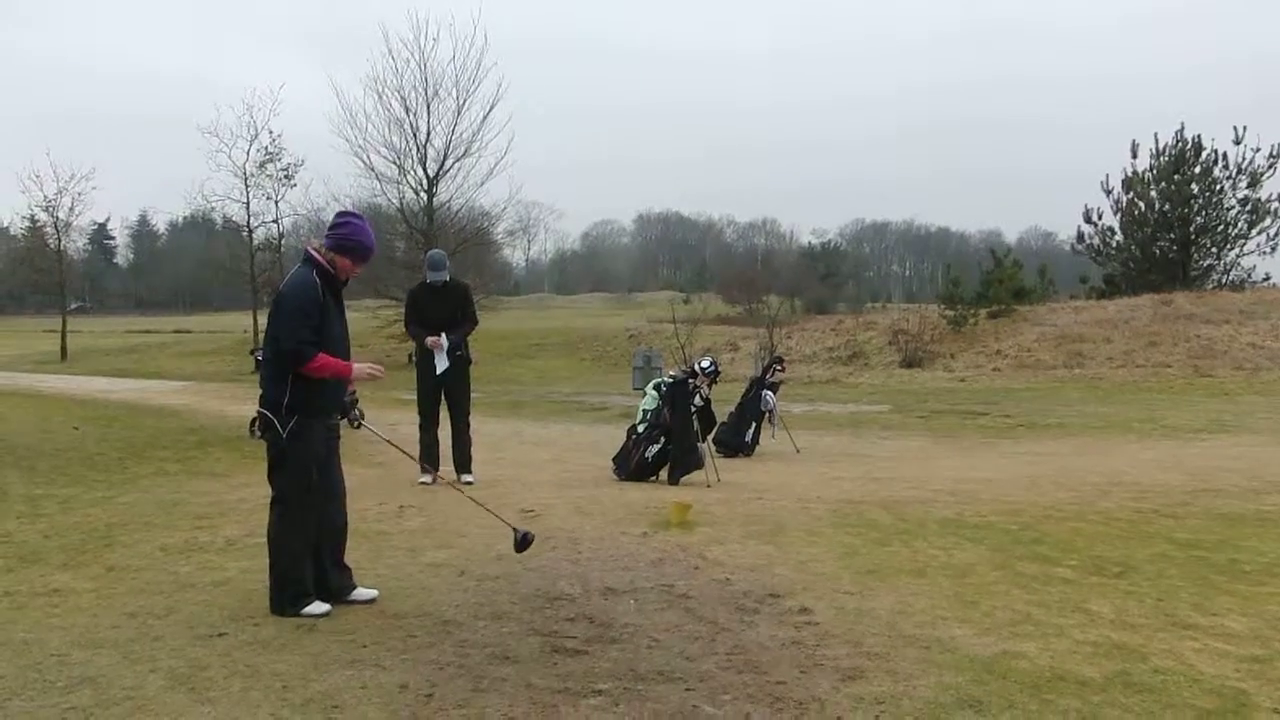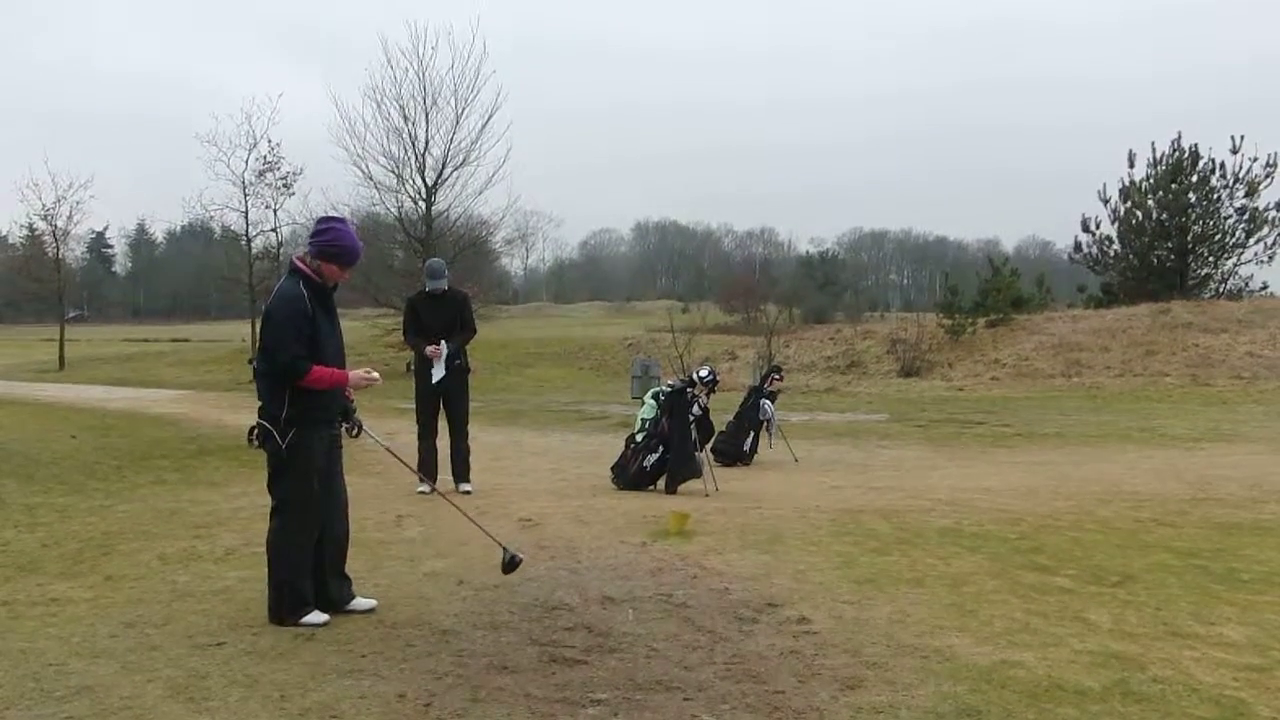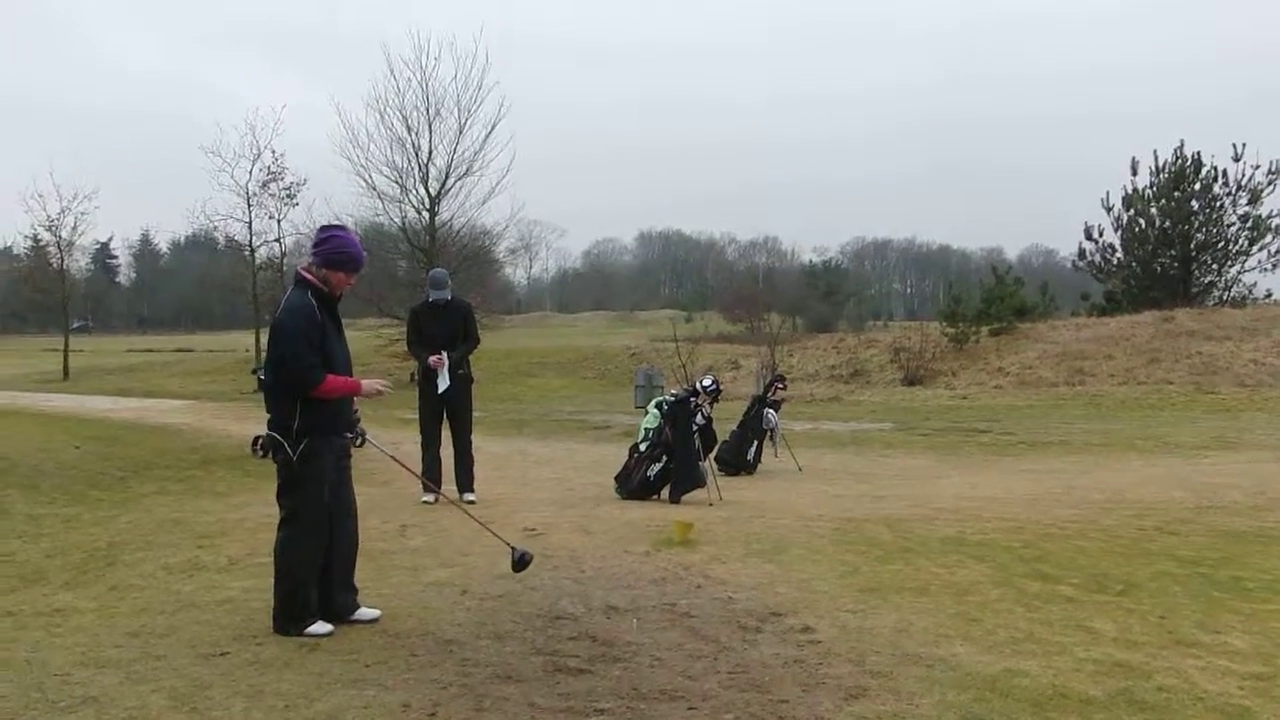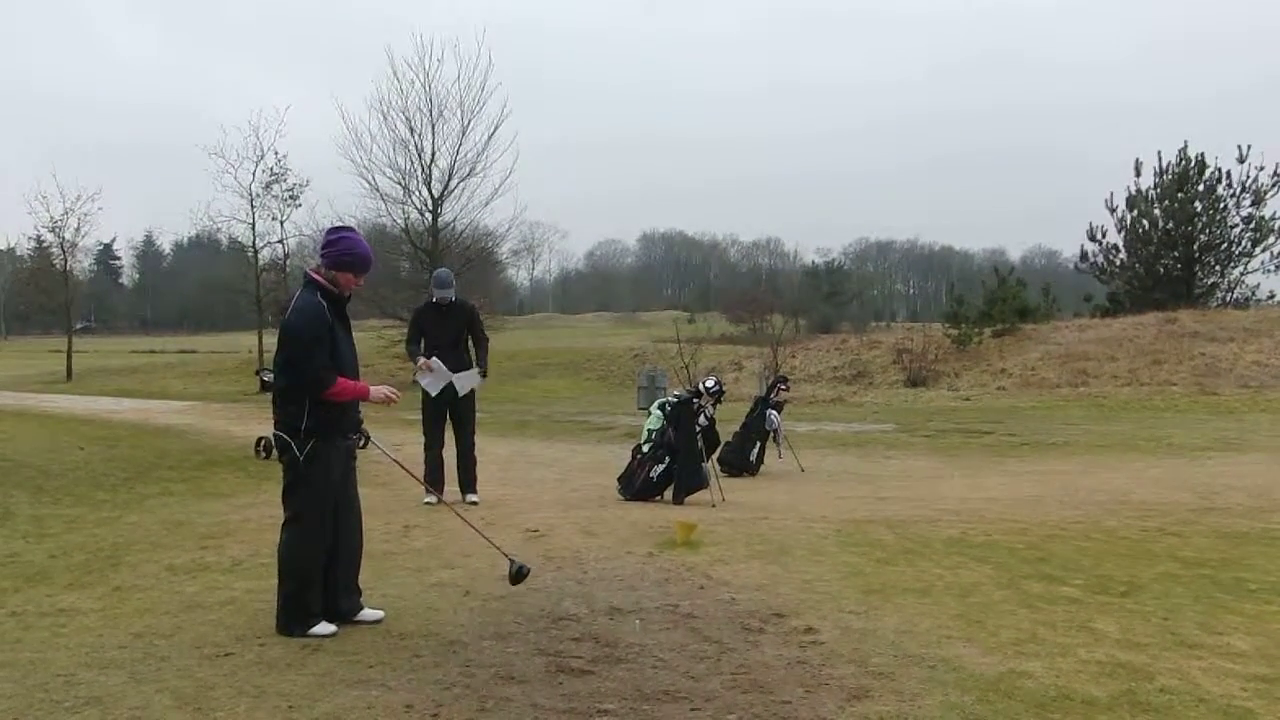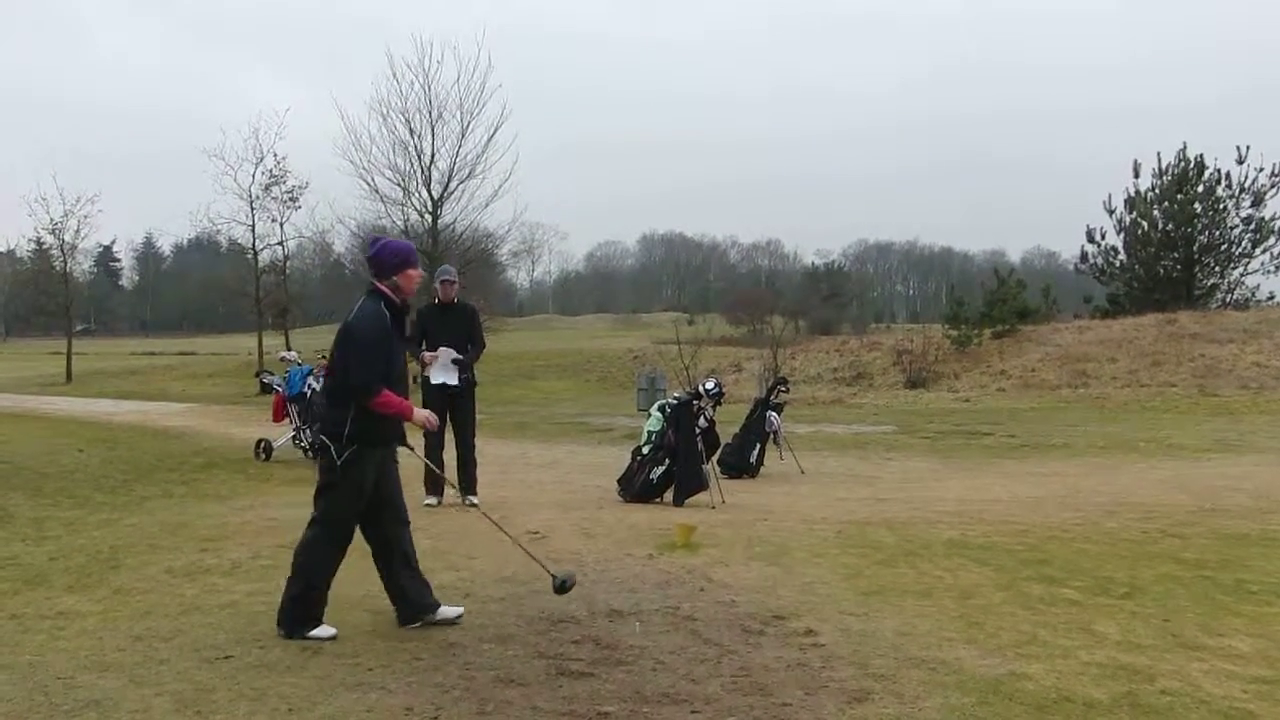
dt=0.7s
person 1, frame 1
left shoulder: (328, 284)
right shoulder: (301, 286)
right elbow: (299, 355)
left wrist: (342, 391)
right wrist: (348, 372)
left hip: (320, 412)
right hip: (292, 415)
left knee: (330, 500)
right knee: (295, 504)
left ankle: (333, 582)
right ankle: (291, 595)
person 1, frame 2
left shoulder: (320, 292)
right shoulder: (289, 299)
right elbow: (293, 367)
left wrist: (342, 396)
right wrist: (345, 379)
left hip: (322, 422)
right hip: (293, 426)
left knee: (332, 510)
right knee: (296, 515)
left ankle: (332, 592)
right ankle: (289, 605)
person 1, frame 3
left shoulder: (324, 303)
right shoulder: (298, 309)
right elbow: (306, 379)
left wrist: (346, 408)
right wrist: (357, 387)
left hip: (329, 433)
right hip: (302, 437)
left knee: (341, 521)
right knee: (304, 525)
left ankle: (338, 602)
right ankle: (294, 615)
person 1, frame 4
left shoulder: (331, 304)
right shoulder: (307, 311)
right elbow: (316, 380)
left wrist: (352, 413)
right wrist: (366, 392)
left hip: (334, 434)
right hip: (308, 437)
left knee: (344, 522)
right knee: (307, 526)
left ankle: (341, 603)
right ankle: (297, 616)
person 1, frame 5
left shoulder: (389, 314)
right shoulder: (369, 319)
right elbow: (365, 389)
left wrist: (402, 417)
right wrist: (410, 413)
left hip: (375, 439)
right hip: (349, 440)
left knee: (392, 524)
right knee: (331, 528)
left ankle: (416, 605)
right ankle: (298, 618)
person 2, frame 1
left shoulder: (461, 289)
right shoulder: (416, 293)
left elbow: (471, 321)
right elbow: (410, 325)
left wrist: (453, 339)
right wrist: (424, 339)
left hip: (456, 357)
right hip: (426, 359)
left knee: (460, 415)
right knee: (427, 416)
left ankle: (464, 469)
right ankle: (428, 469)
person 2, frame 2
left shoulder: (460, 298)
right shoulder: (414, 302)
left elbow: (469, 330)
right elbow: (409, 334)
left wrist: (452, 347)
right wrist: (424, 348)
left hip: (455, 366)
right hip: (425, 368)
left knee: (459, 424)
right knee: (426, 426)
left ankle: (462, 478)
right ankle: (427, 479)
person 2, frame 3
left shoulder: (463, 308)
right shoulder: (418, 311)
left elbow: (473, 340)
right elbow: (412, 344)
left wrist: (454, 357)
right wrist: (427, 358)
left hip: (459, 376)
right hip: (429, 378)
left knee: (462, 435)
right knee: (430, 436)
left ankle: (466, 488)
right ankle: (430, 488)
person 2, frame 4
left shoulder: (467, 309)
right shoulder: (421, 312)
left elbow: (480, 340)
right elbow: (411, 343)
left wrist: (482, 363)
right wrist: (418, 358)
left knee: (465, 436)
right knee: (432, 437)
left ankle: (469, 489)
right ankle: (433, 489)
person 2, frame 5
left shoulder: (468, 312)
right shoulder: (424, 313)
left elbow: (479, 344)
right elbow: (413, 344)
left wrist: (467, 359)
right wrist: (422, 355)
left hip: (462, 380)
right hip: (433, 381)
left knee: (465, 438)
right knee: (433, 438)
left ankle: (469, 490)
right ankle: (433, 491)
